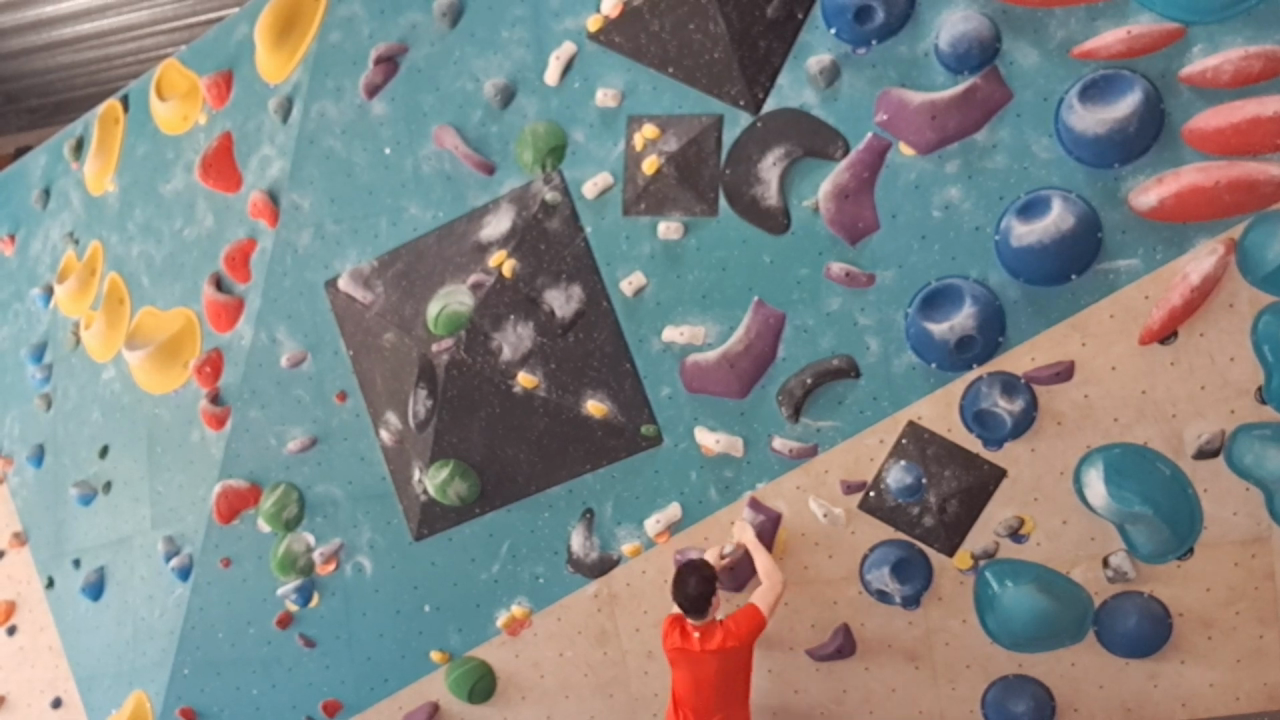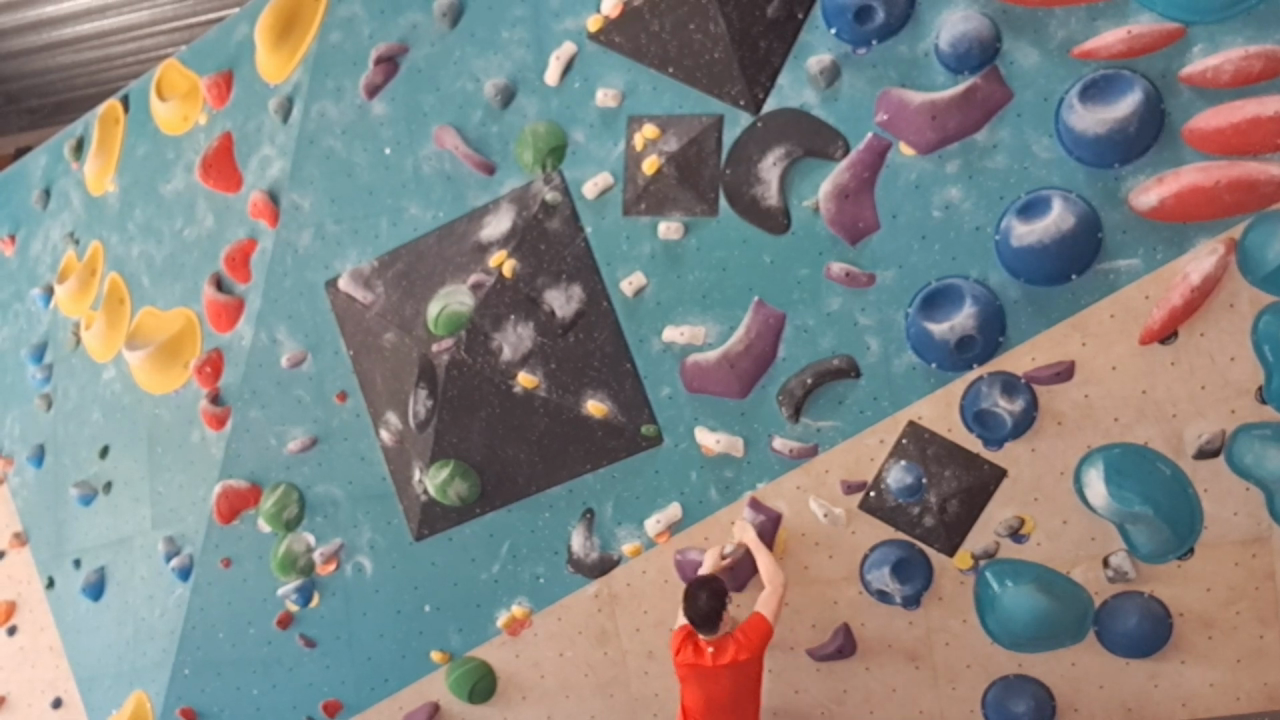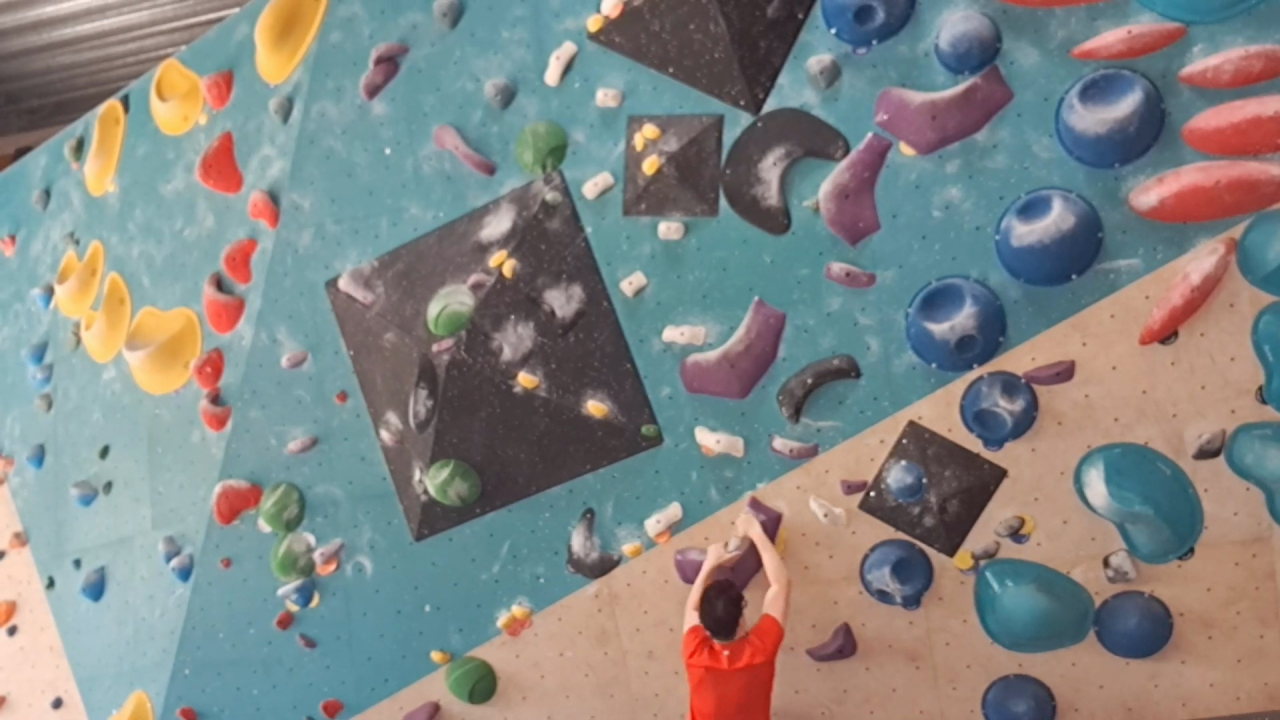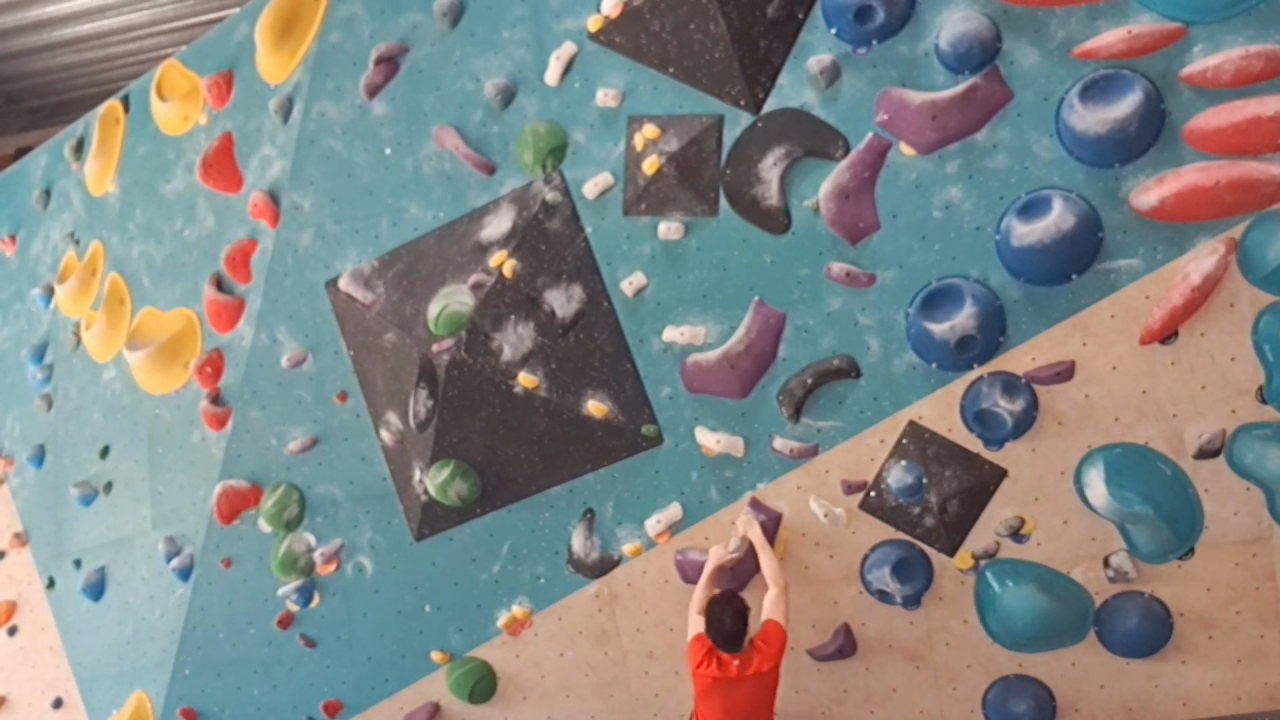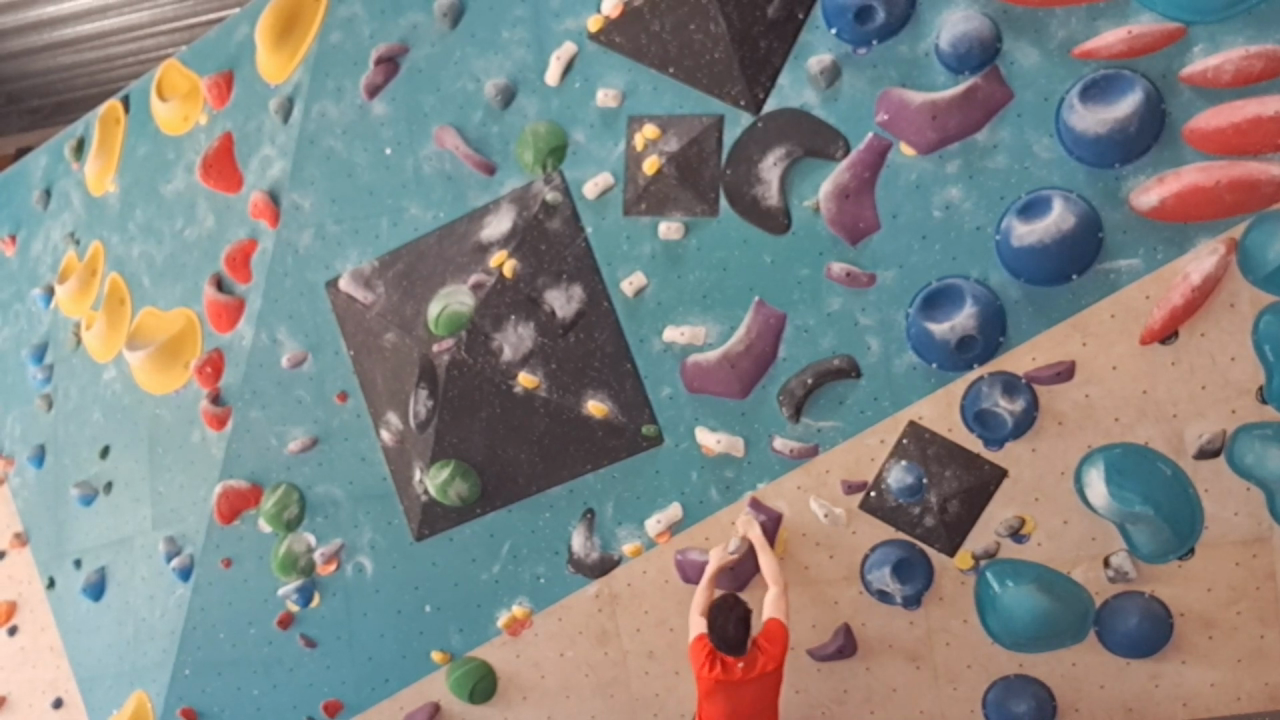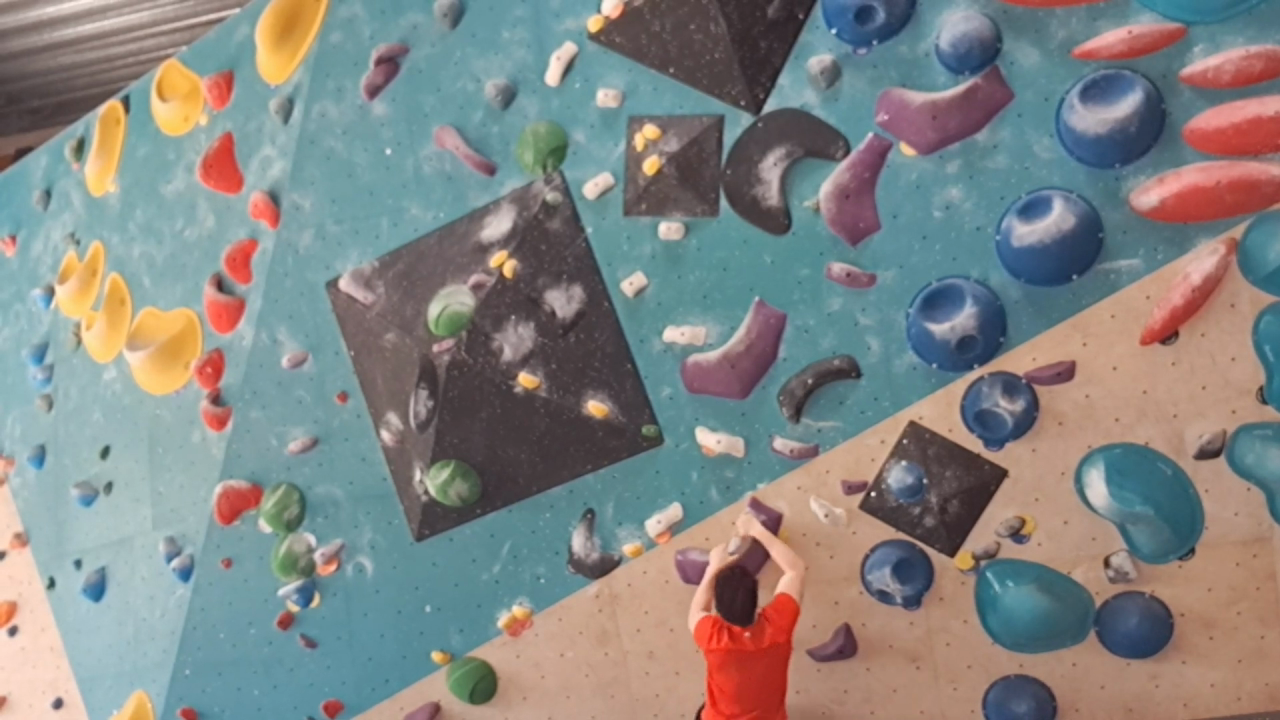
dt=0.2s
person 1, frame 1
left shoulder: (672, 634)
right shoulder: (735, 635)
left elbow: (688, 601)
right elbow: (775, 582)
left wrist: (704, 569)
right wrist: (749, 540)
person 1, frame 2
left shoulder: (682, 650)
right shoulder: (747, 646)
left elbow: (689, 613)
right elbow: (776, 584)
left wrist: (706, 569)
right wrist: (751, 539)
person 1, frame 3
left shoulder: (696, 654)
right shoulder: (761, 650)
left elbow: (692, 608)
right elbow: (781, 583)
left wrist: (710, 564)
right wrist: (756, 534)
person 1, frame 4
left shoulder: (702, 664)
right shoulder: (767, 657)
left elbow: (696, 612)
right elbow: (778, 587)
left wrist: (712, 565)
right wrist: (755, 535)
person 1, frame 5
left shoulder: (706, 666)
right shoulder: (770, 657)
left elbow: (698, 614)
right elbow: (777, 587)
left wrist: (713, 567)
right wrist: (755, 535)
person 1, frame 6
left shoulder: (713, 637)
right shoulder: (777, 628)
left elbow: (696, 614)
right elbow: (796, 569)
left wrist: (714, 568)
right wrist: (757, 531)
